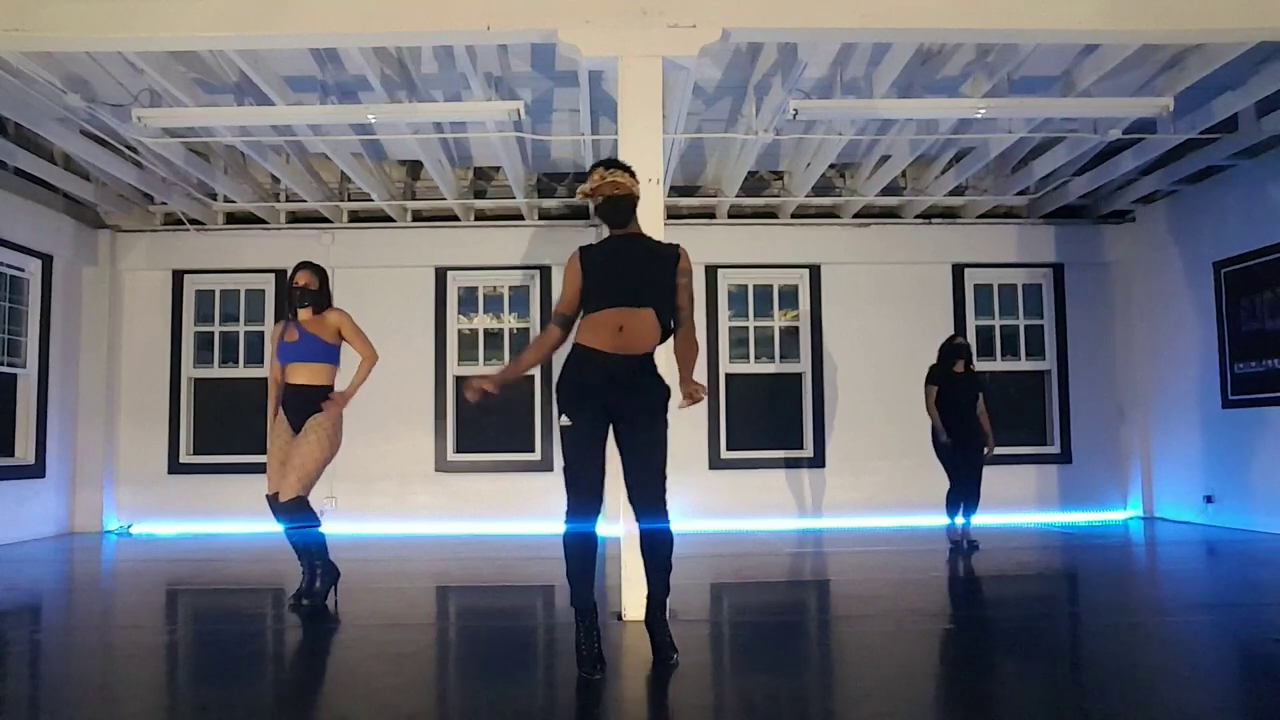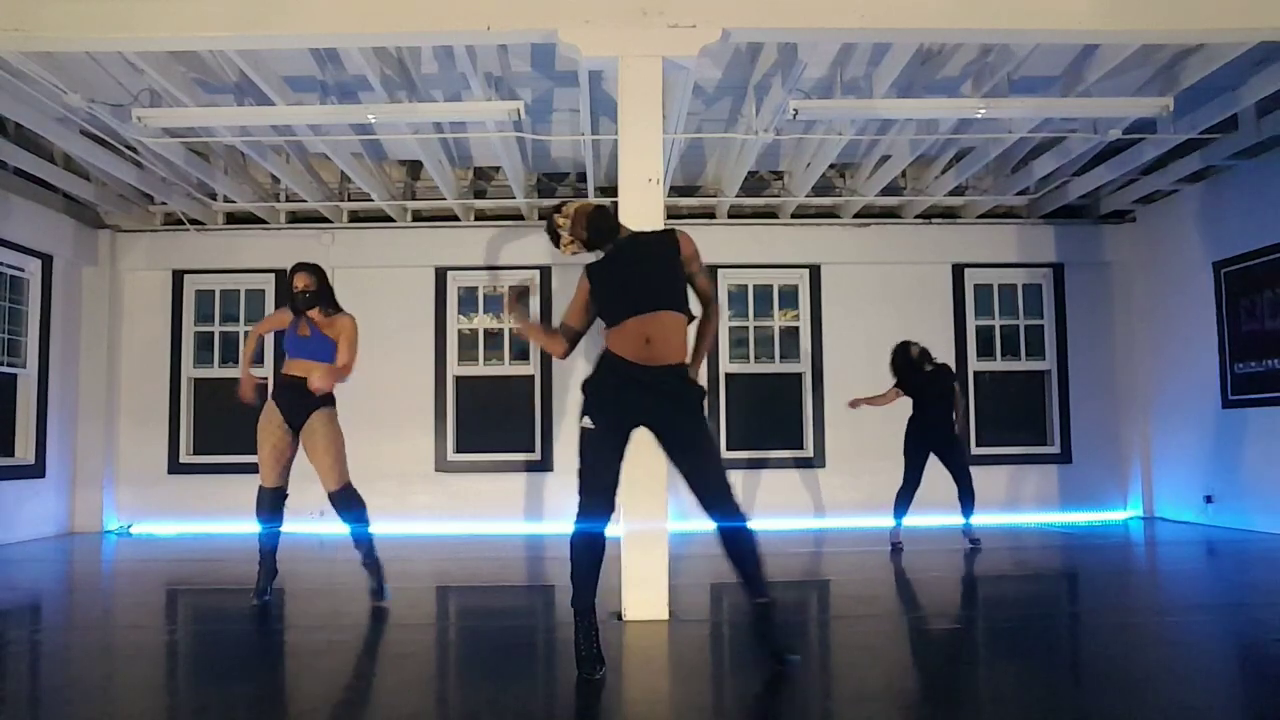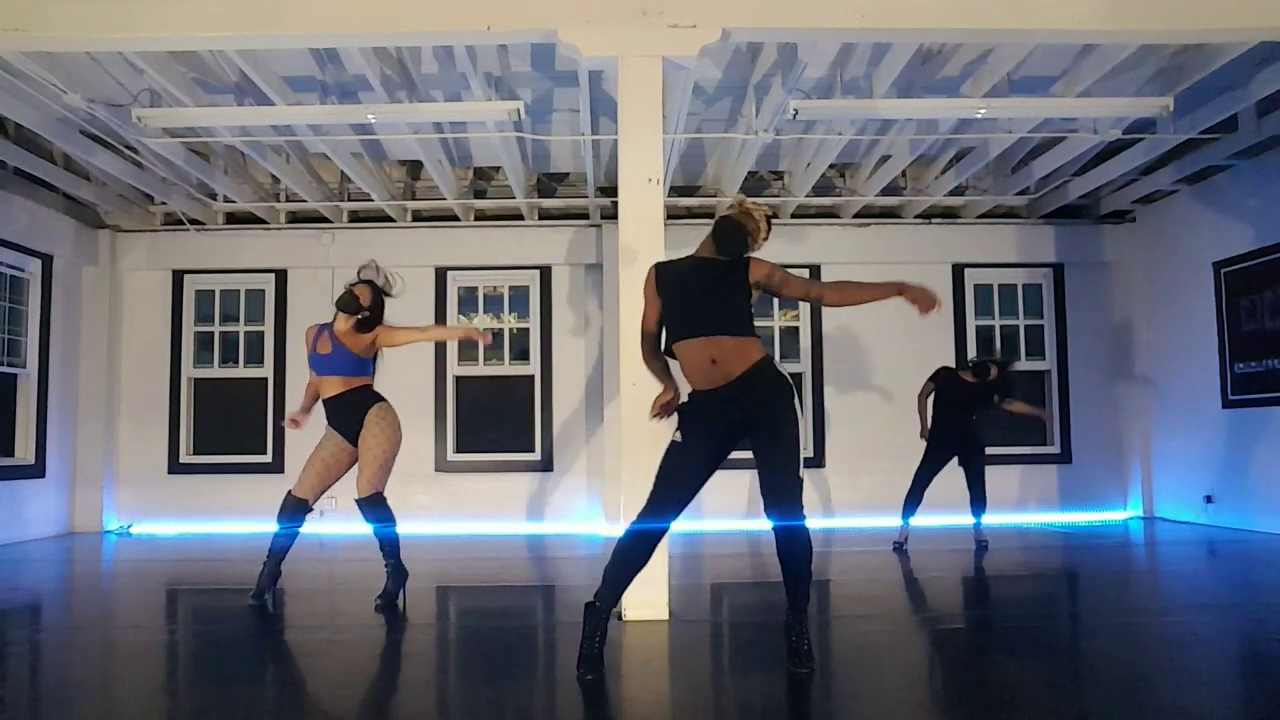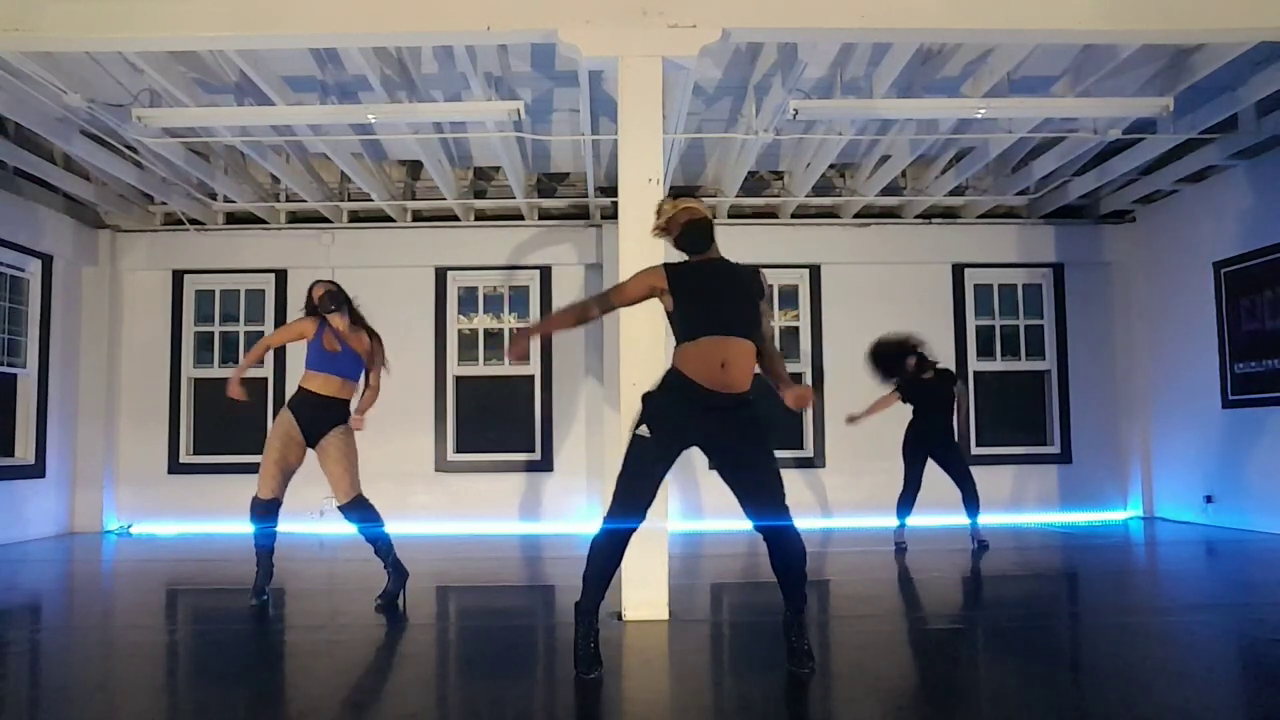
dt=0.7s
person 1, frame 1
left shoulder: (672, 257)
right shoulder: (584, 258)
left elbow: (685, 328)
right elbow: (555, 331)
left wrist: (686, 378)
right wrist: (500, 377)
left hip: (640, 384)
right hip: (583, 378)
left knee: (650, 505)
right knee: (582, 507)
left ankle: (657, 618)
right ankle: (585, 622)
person 1, frame 2
left shoulder: (673, 243)
right shoulder: (593, 276)
left elbow: (710, 305)
right elbow: (561, 343)
left wrist: (697, 362)
right wrist: (521, 322)
left hip: (674, 388)
right hip: (614, 387)
left knee: (720, 503)
right knee: (594, 511)
left ankle: (762, 609)
right ankle: (585, 623)
person 1, frame 3
left shoulder: (750, 272)
right shoulder: (661, 275)
left elbow: (826, 293)
right elbow: (650, 343)
left wrist: (900, 289)
right wrist: (669, 386)
left hip: (763, 393)
right hip: (706, 408)
left knee: (786, 513)
right knee: (654, 516)
left ankle: (797, 624)
right ankle: (598, 615)
person 1, frame 4
left shoulder: (754, 279)
right shoulder: (666, 278)
left elbow: (766, 346)
right elbow: (595, 306)
left wrist: (785, 385)
right wrist: (535, 328)
left hip: (737, 412)
right hip: (675, 403)
left knee: (777, 520)
right knee: (624, 516)
left ankle: (797, 624)
right ankle: (587, 621)
person 2, frame 1
left shoulder: (335, 318)
right shoulder: (281, 329)
left elbow: (370, 354)
left wrist: (347, 394)
right wrist: (272, 416)
left hip: (321, 414)
right hip: (288, 414)
left knee: (290, 496)
right knee: (276, 498)
left ankle: (324, 570)
right ankle: (311, 571)
person 2, frame 2
left shoulder: (344, 322)
right shoulder: (289, 318)
left elbow: (342, 369)
right elbow: (256, 334)
left wrist: (325, 378)
right wrist: (246, 372)
left hip: (319, 409)
right hip: (281, 404)
left knee: (338, 486)
right knee: (270, 487)
left ankle: (371, 562)
right ankle: (267, 570)
person 2, frame 3
left shoulder: (372, 335)
right shoulder: (314, 333)
left elbow: (423, 333)
left wrist: (467, 332)
right wrist: (302, 411)
left hip: (373, 415)
right hip: (339, 429)
left knee: (368, 494)
right knee: (299, 496)
left ankle: (395, 571)
right ankle: (269, 572)
person 2, frame 4
left shoulder: (368, 338)
right shoulder: (312, 326)
left elbow: (374, 384)
right elbow: (269, 342)
left wrist: (362, 410)
right wrist: (238, 373)
left hip: (335, 422)
right hip: (296, 415)
left knee: (350, 498)
right knee: (267, 494)
left ankle: (395, 570)
right ankle: (263, 574)
person 3, frame 1
left shoulder: (973, 377)
right shoulder: (938, 372)
left elbow: (981, 410)
right elbow: (930, 403)
left wrist: (989, 436)
right wrist: (939, 430)
left hip: (972, 436)
right hip: (948, 436)
left knee: (973, 484)
right knee: (959, 482)
left ankle: (965, 529)
right ankle: (952, 525)
person 3, frame 2
left shoulder: (944, 371)
right shoulder: (911, 379)
left elbow: (957, 395)
right elbow: (889, 396)
left wrist: (960, 419)
right wrist: (862, 401)
left hip: (946, 434)
right hip: (919, 435)
left knee: (965, 480)
right knee: (911, 483)
left ankle: (968, 525)
right ankle: (896, 528)
person 3, frame 3
left shoulder: (983, 391)
right shoulder: (945, 375)
left elbow: (1009, 403)
right elbow: (923, 395)
left wrist: (1038, 412)
right wrist: (924, 425)
left hip: (970, 443)
right hip: (940, 441)
left knee: (977, 488)
right knee: (919, 483)
left ankle: (978, 529)
right ankle: (904, 527)
person 3, frame 4
left shoulder: (946, 375)
right shoulder: (909, 383)
left elbow: (959, 395)
right elbow: (886, 401)
left wrist: (962, 413)
right wrist: (860, 416)
left hip: (945, 440)
right hip: (917, 440)
left knee: (966, 483)
right knee: (911, 485)
left ankle: (975, 527)
right ankle: (901, 528)
